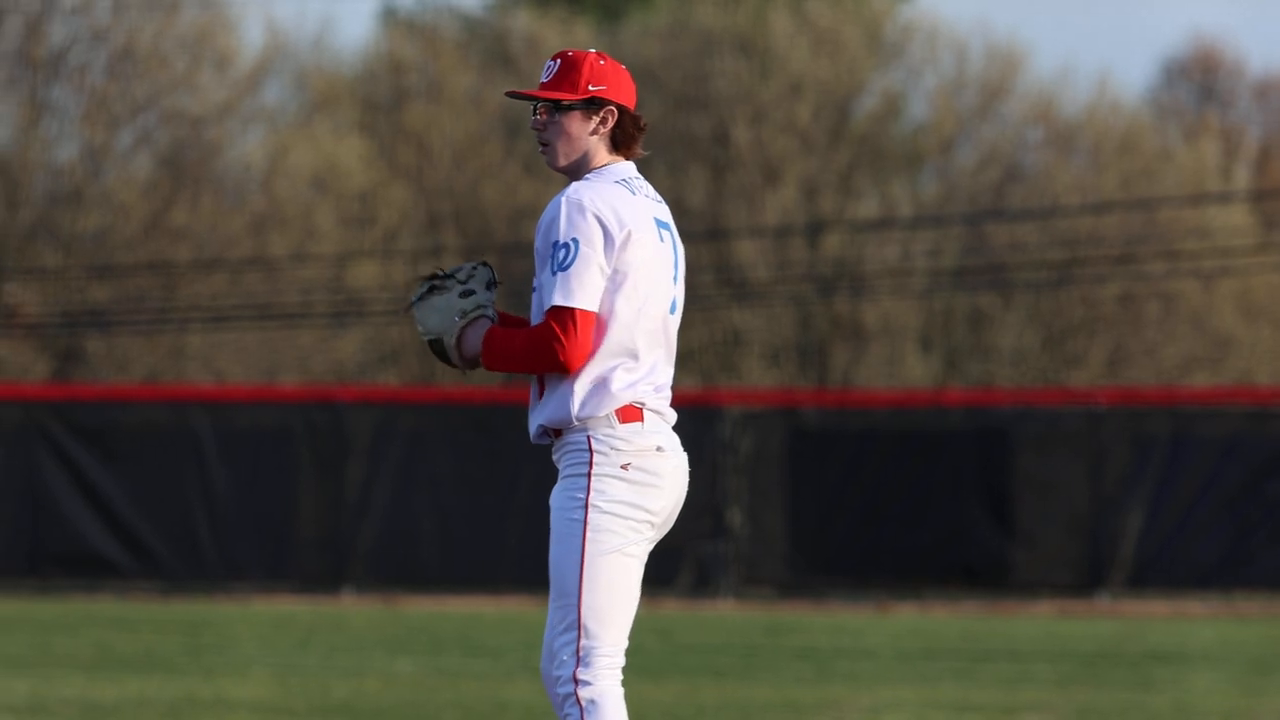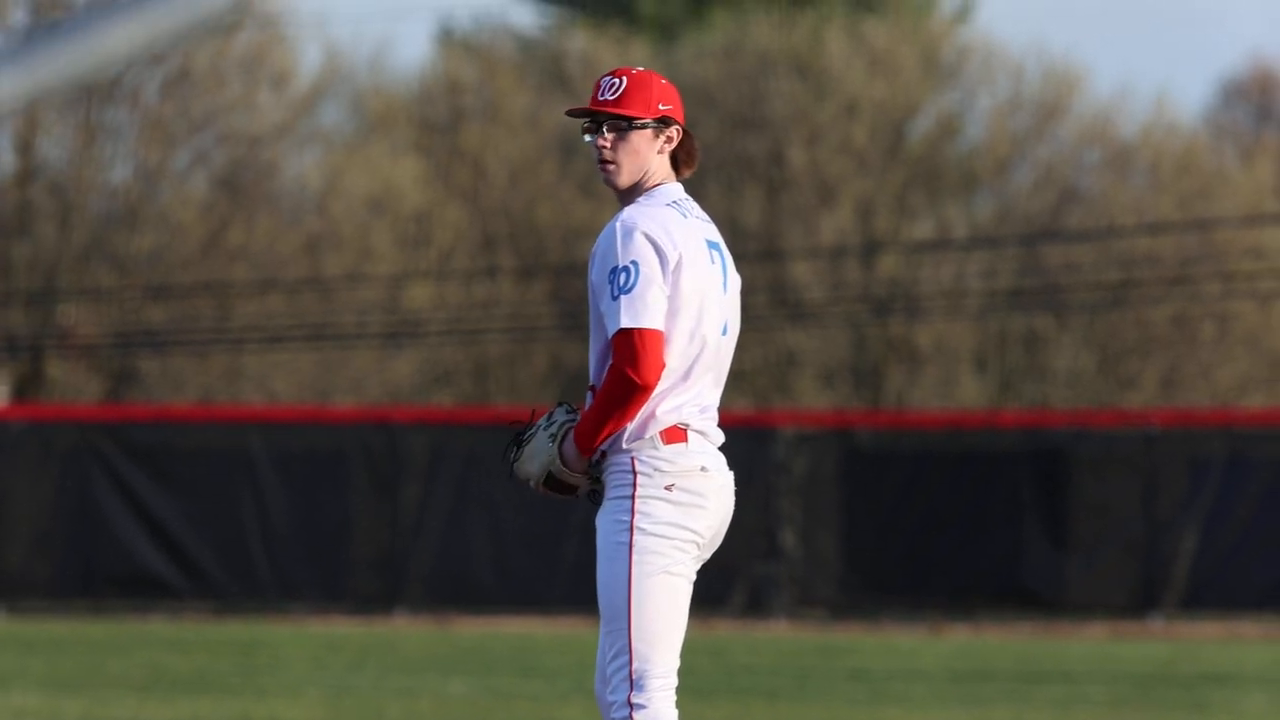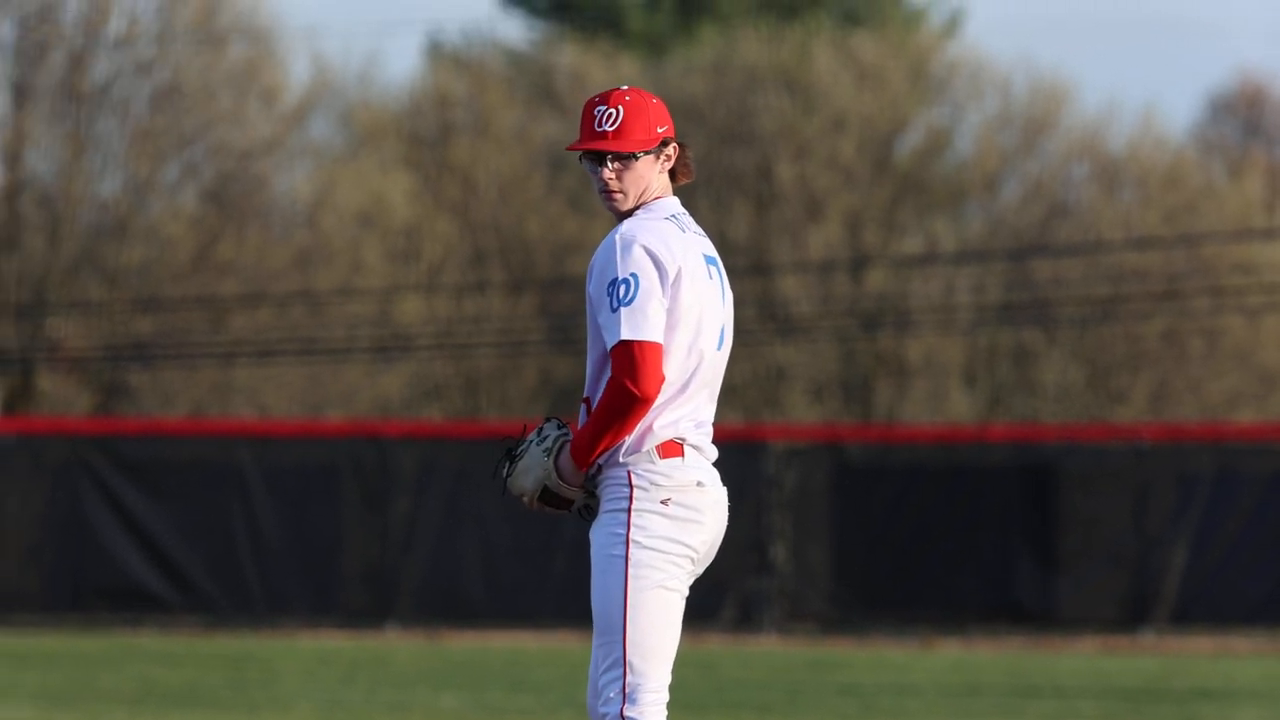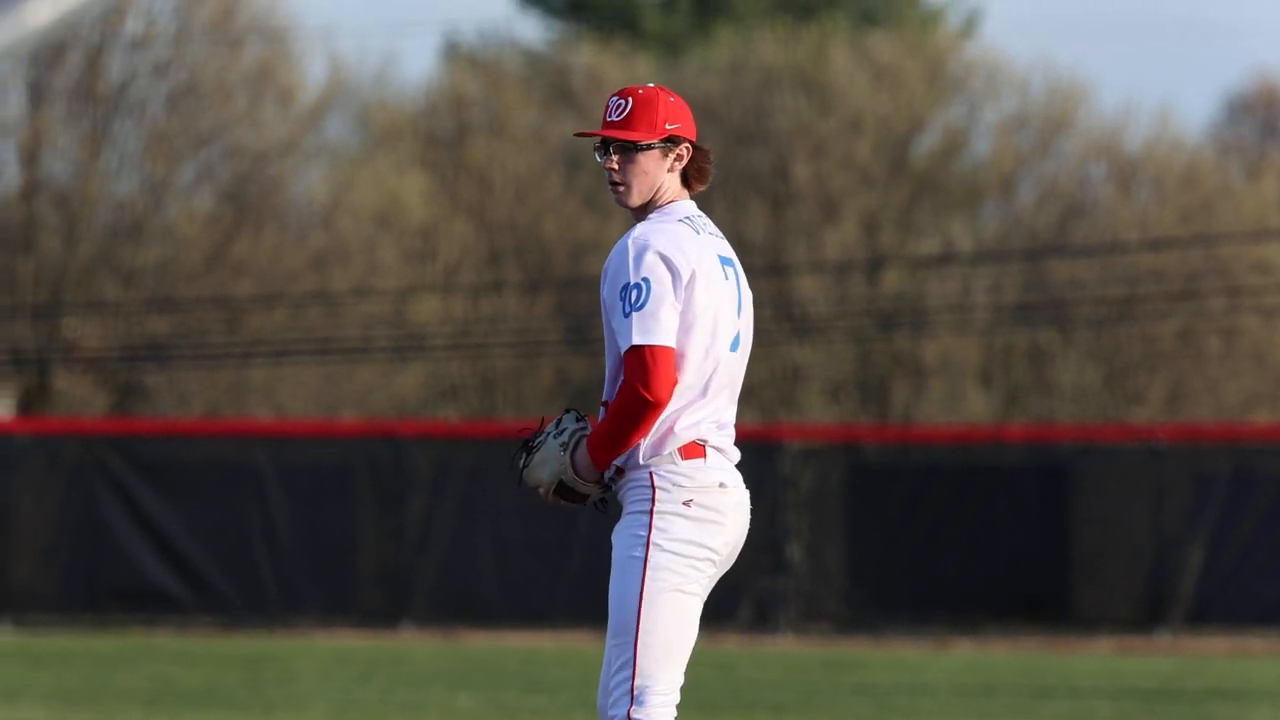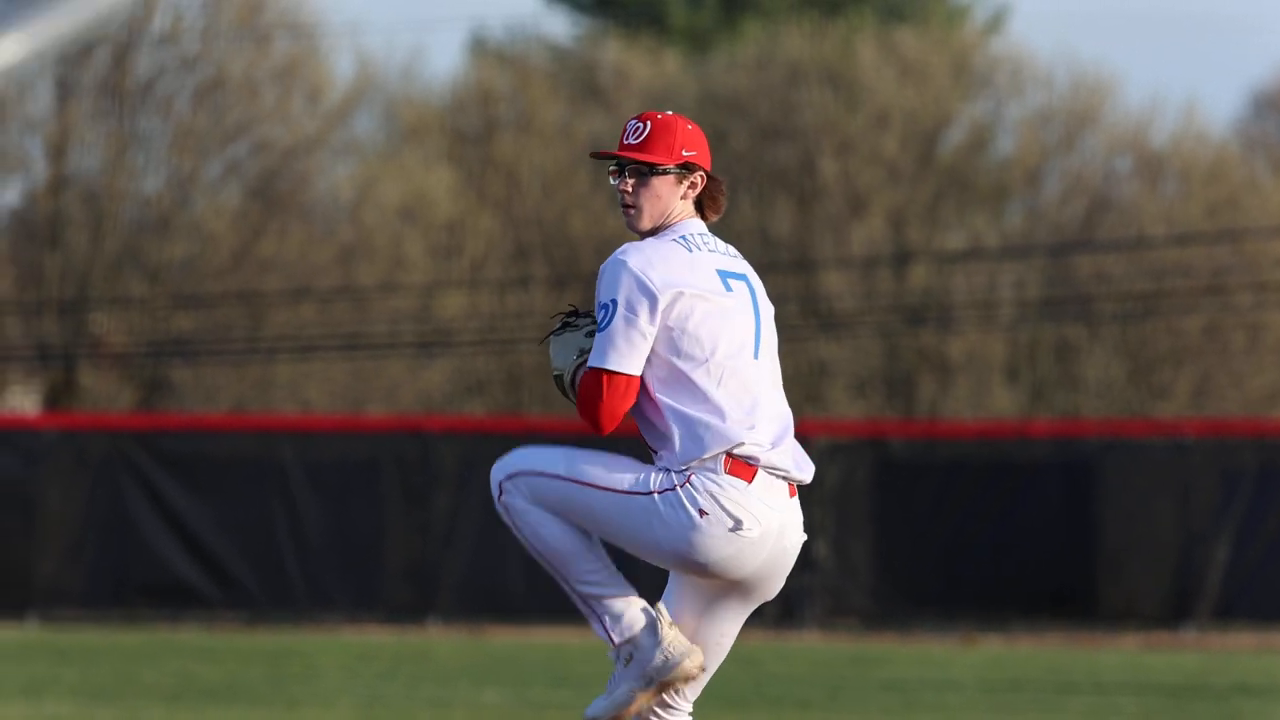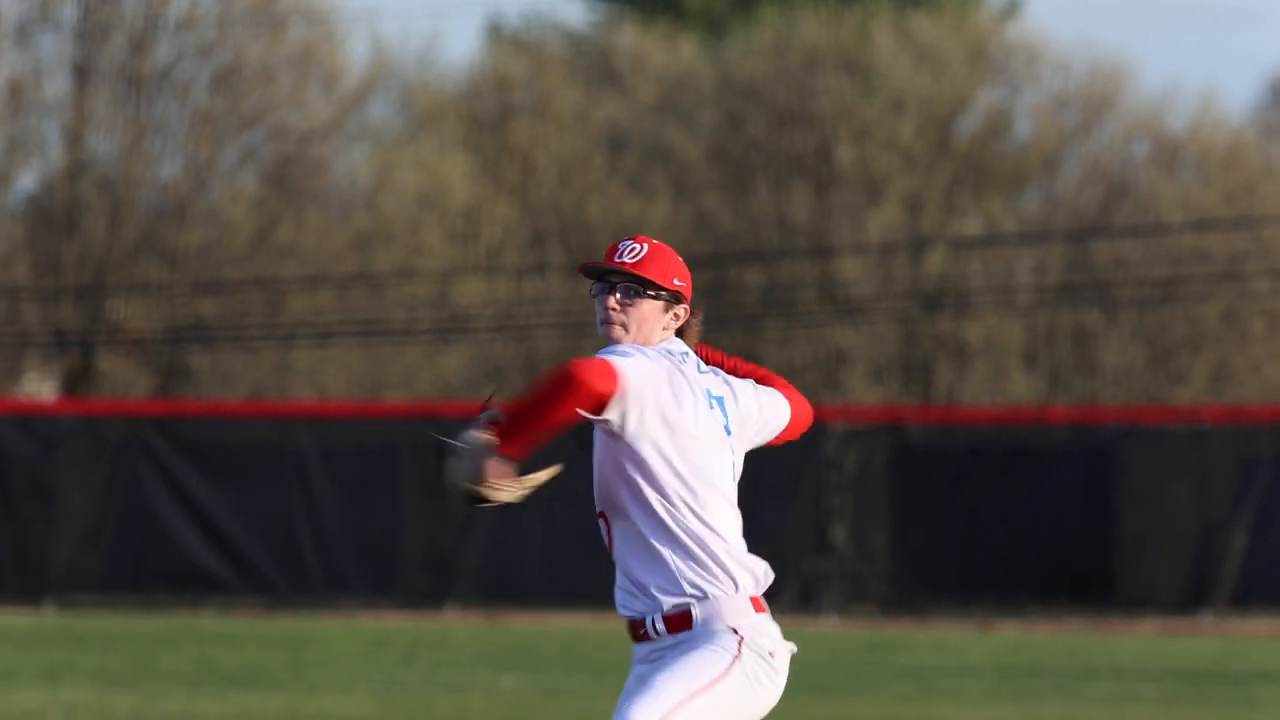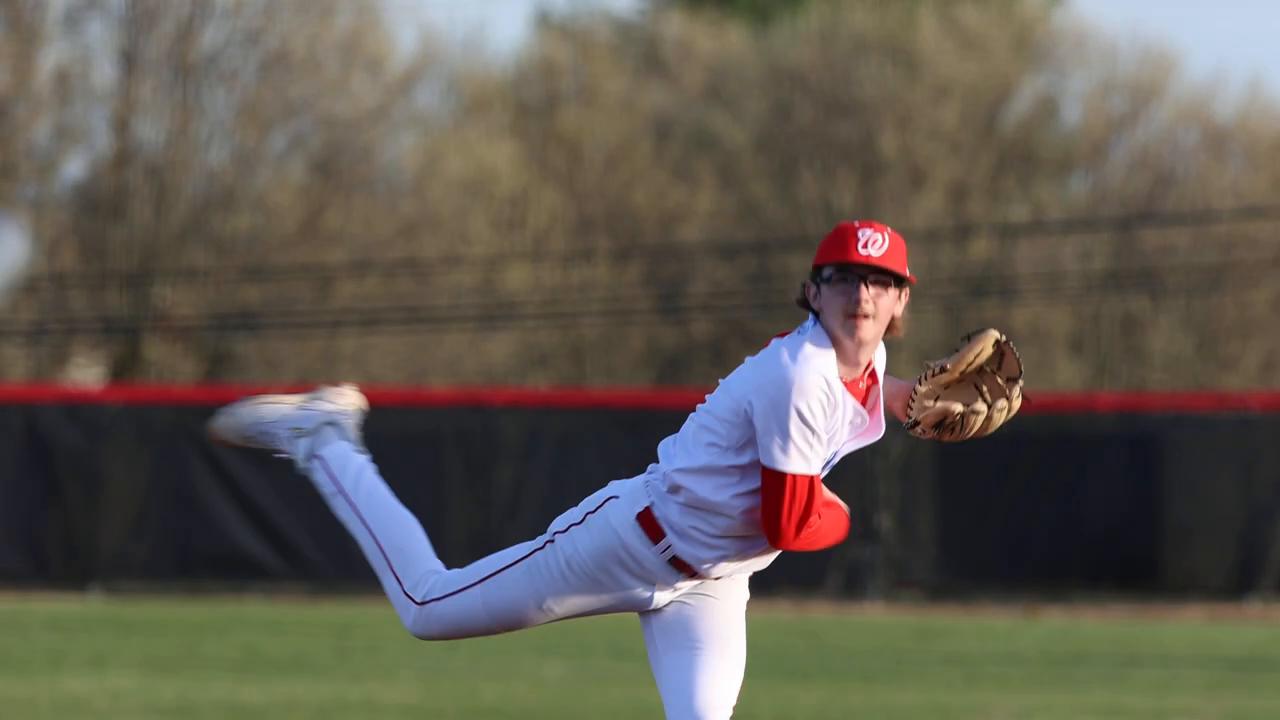
dt=0.5s
person 1, frame 1
left shoulder: (581, 204)
right shoulder: (649, 206)
left elbow: (565, 345)
left wrist: (483, 344)
right wrist: (505, 328)
left hip: (607, 455)
right hip: (651, 448)
right knee: (569, 664)
person 1, frame 2
left shoulder: (635, 228)
right shoulder: (702, 228)
left elbow: (637, 368)
left wrist: (581, 441)
right wrist: (594, 431)
left hip: (652, 476)
right hip: (702, 468)
person 1, frame 3
left shoulder: (632, 243)
right shoulder: (696, 243)
left elbow: (638, 382)
left wrist: (578, 456)
right wrist: (593, 449)
left hip: (649, 491)
right hip: (695, 485)
person 1, frame 4
left shoulder: (646, 246)
right shoulder: (716, 245)
left elbow: (650, 385)
left wrist: (593, 453)
right wrist: (608, 442)
left hip: (671, 495)
right hip: (716, 491)
person 1, frame 5
left shoulder: (637, 264)
right shoulder: (736, 271)
left elbow: (601, 408)
left wrist: (573, 367)
right wrist: (606, 353)
left hip: (716, 508)
right hip: (777, 525)
left knee: (514, 475)
left ankle: (638, 635)
person 1, frame 6
left shoulder: (641, 370)
right shoulder: (723, 391)
left elbow: (583, 381)
right elbow: (797, 412)
left wrist: (502, 445)
left hip: (724, 646)
person 1, frame 7
left shoulder: (864, 358)
right shoulder: (801, 375)
right elbow: (780, 528)
left wrist: (880, 396)
right wrist: (834, 518)
left hip: (709, 579)
right hip: (633, 539)
right knee: (430, 607)
right ankle: (323, 434)
